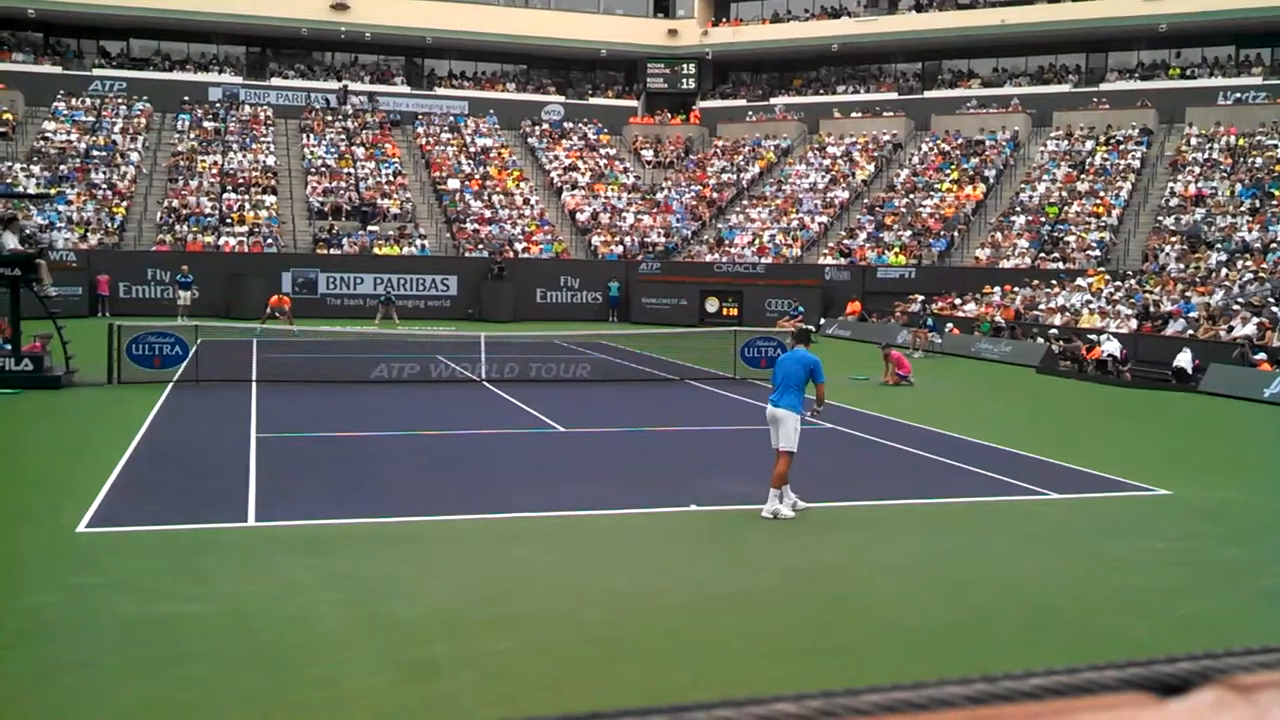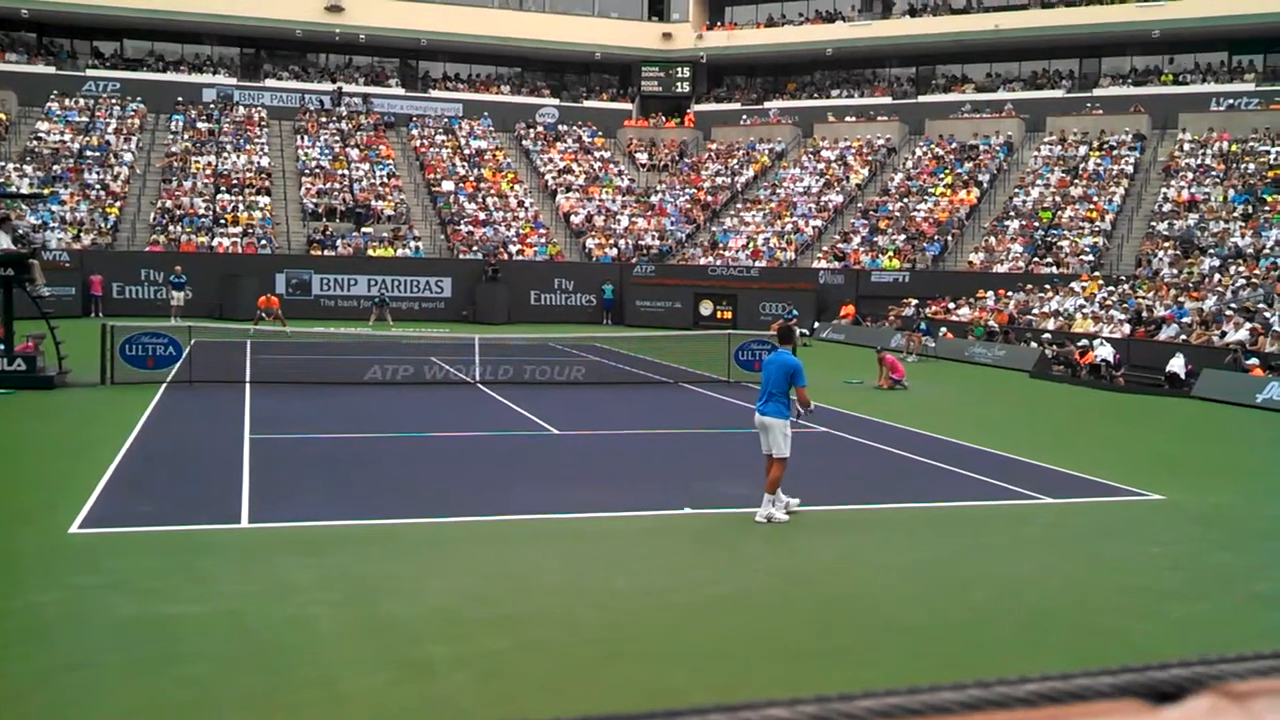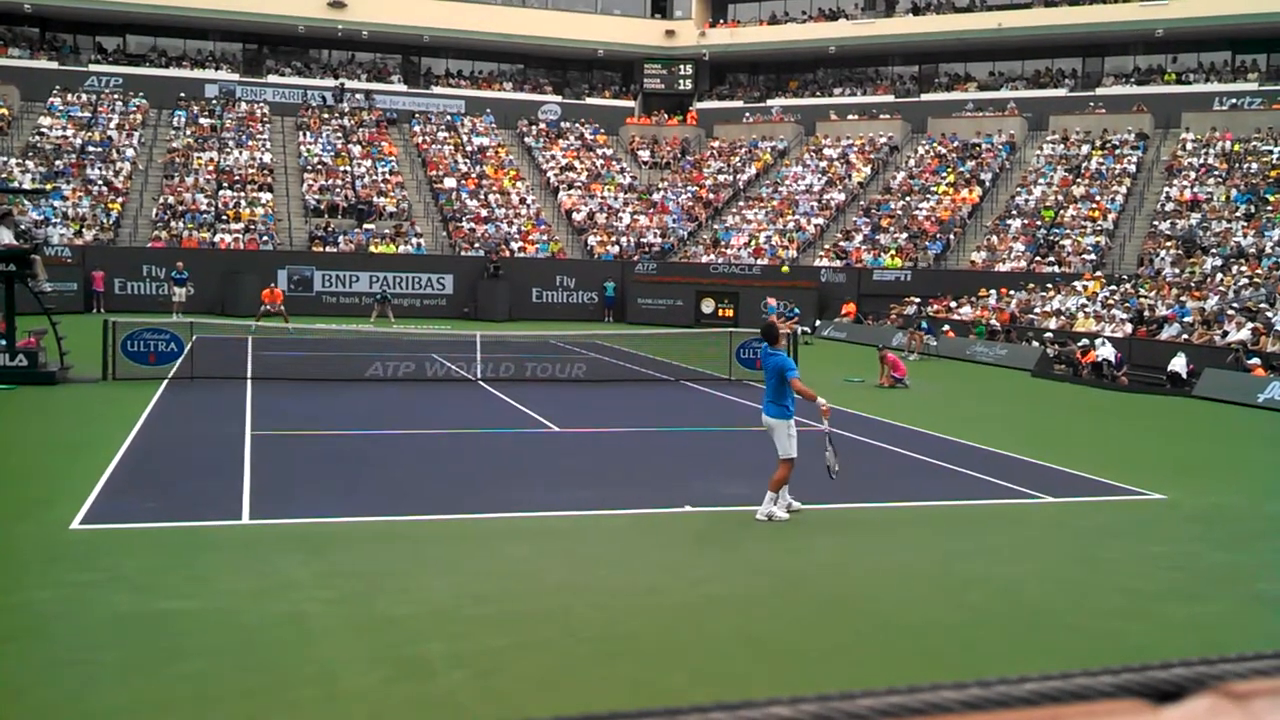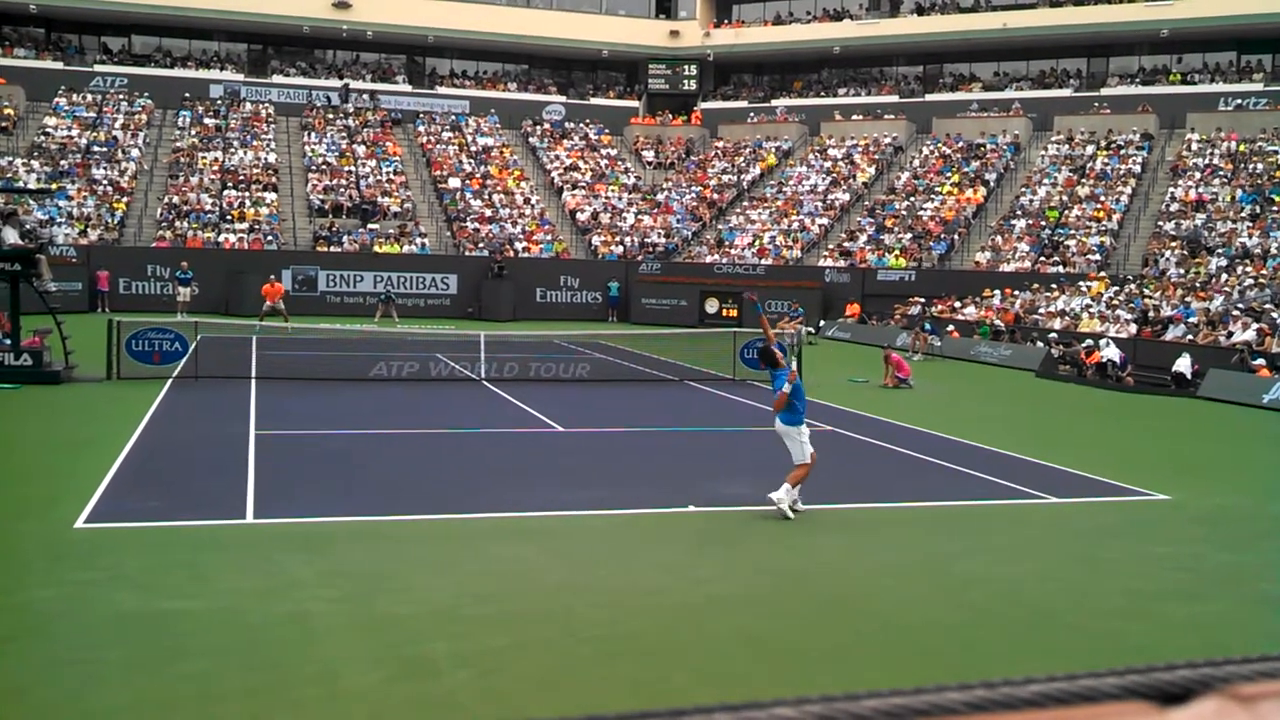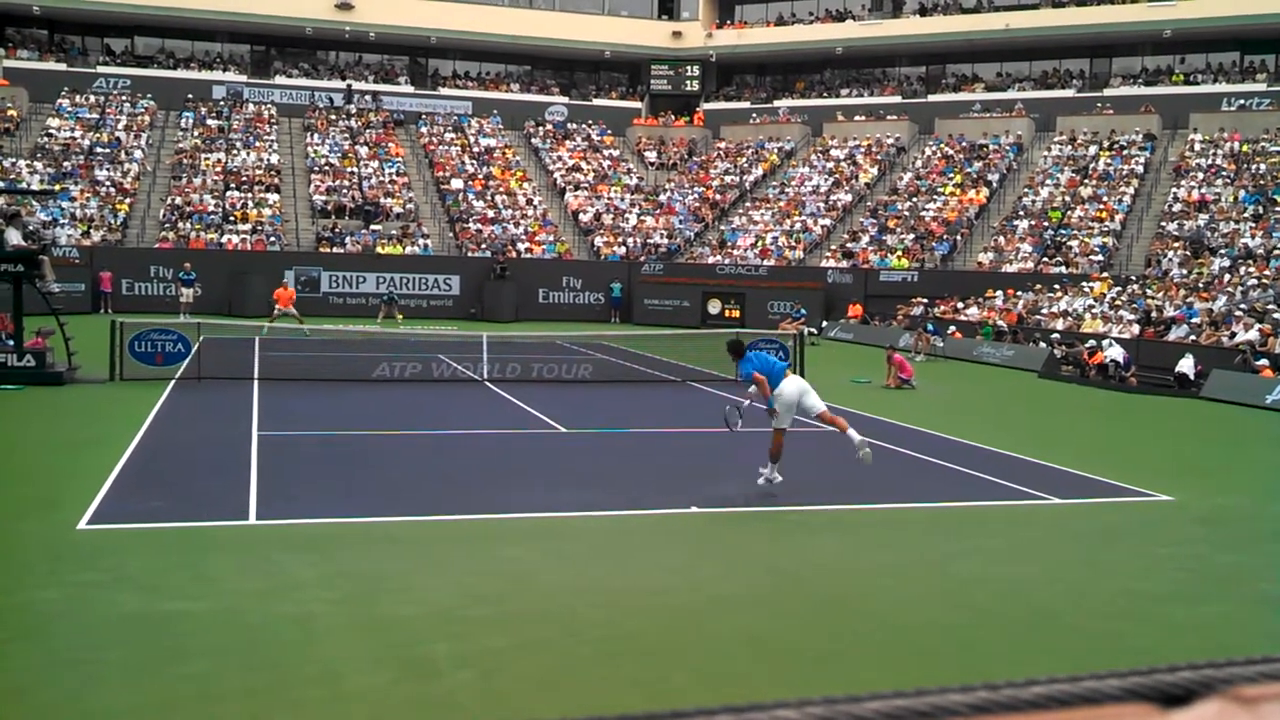
dt=0.5s
person 1, frame 1
left shoulder: (782, 358)
right shoulder: (813, 361)
right elbow: (821, 394)
right wrist: (817, 408)
left hip: (772, 407)
right hip: (789, 411)
left knee: (781, 456)
right knee: (785, 457)
left ankle: (787, 499)
right ankle: (771, 505)
person 1, frame 2
left shoulder: (768, 360)
right shoulder: (794, 363)
right elbow: (802, 398)
right wrist: (808, 407)
left hip: (761, 414)
right hip: (777, 417)
left knee: (772, 461)
right knee: (779, 463)
left ankle: (779, 501)
right ankle: (765, 510)
person 1, frame 3
left shoulder: (766, 352)
right shoulder: (785, 362)
left elbow: (770, 336)
right elbow: (798, 388)
right wrist: (820, 401)
left hip: (770, 414)
right hip: (781, 418)
left knee: (787, 464)
right knee: (784, 465)
left ankle: (783, 501)
right ankle: (766, 509)
person 1, frame 4
left shoulder: (775, 365)
right shoulder: (781, 378)
left elbow: (769, 334)
right elbow: (777, 407)
left wrist: (758, 307)
right wrist: (789, 385)
left hip: (790, 423)
right hip: (792, 425)
left knee: (809, 459)
right knee: (804, 467)
left ankle: (791, 497)
right ankle: (781, 494)
person 1, frame 5
left shoulder: (744, 369)
right shoulder: (756, 354)
left elbow: (761, 380)
left wrist: (770, 405)
right wrist: (754, 389)
left hip: (784, 392)
right hip: (797, 382)
left knee: (778, 435)
right knee: (827, 417)
left ankle: (771, 473)
right ankle: (856, 438)
